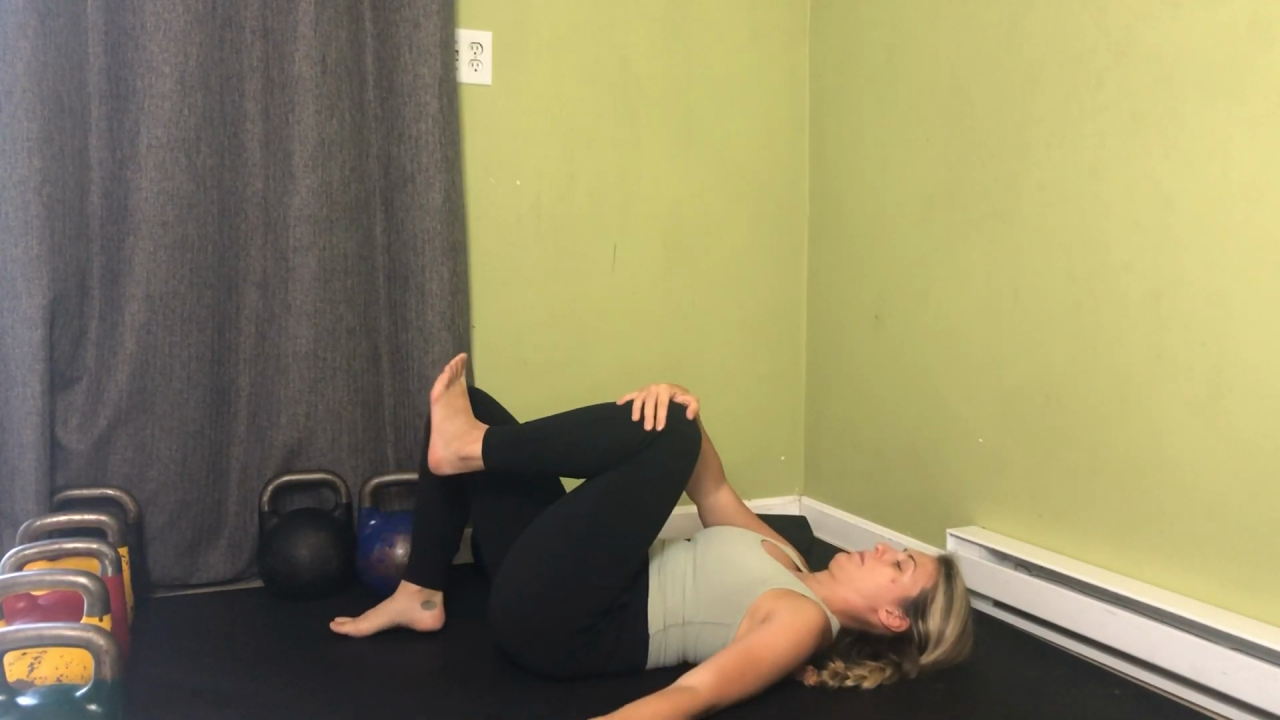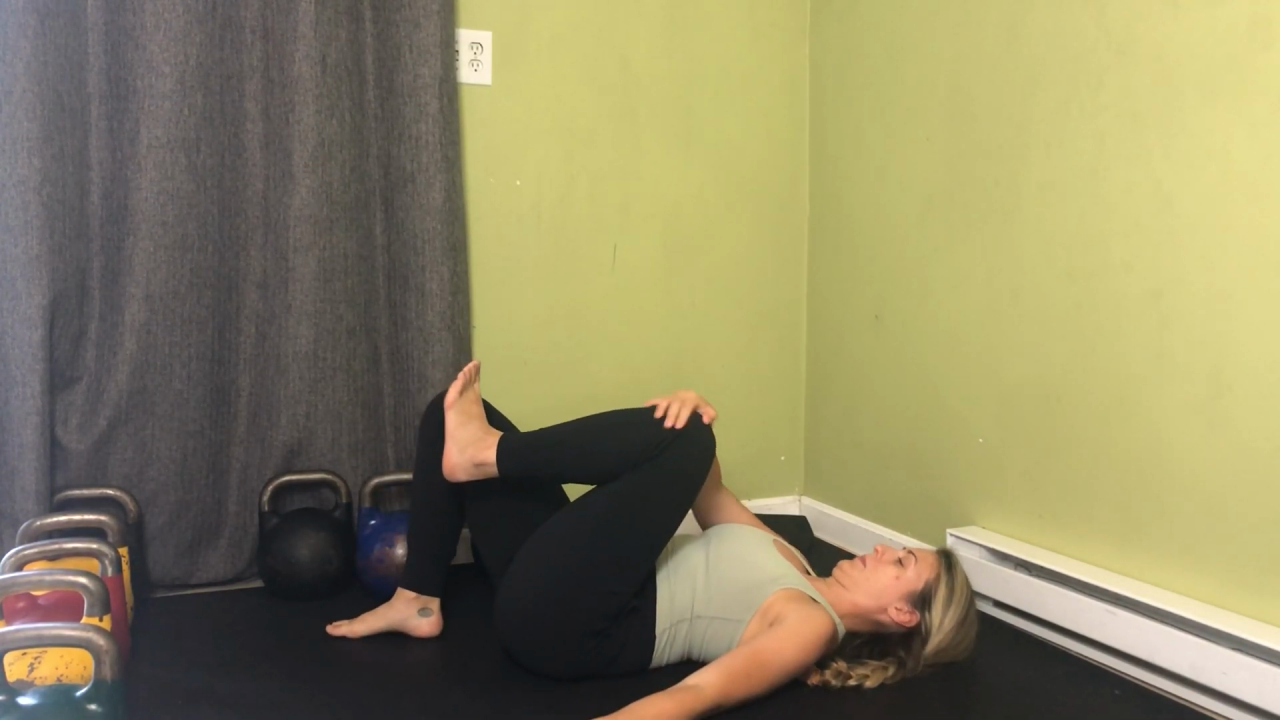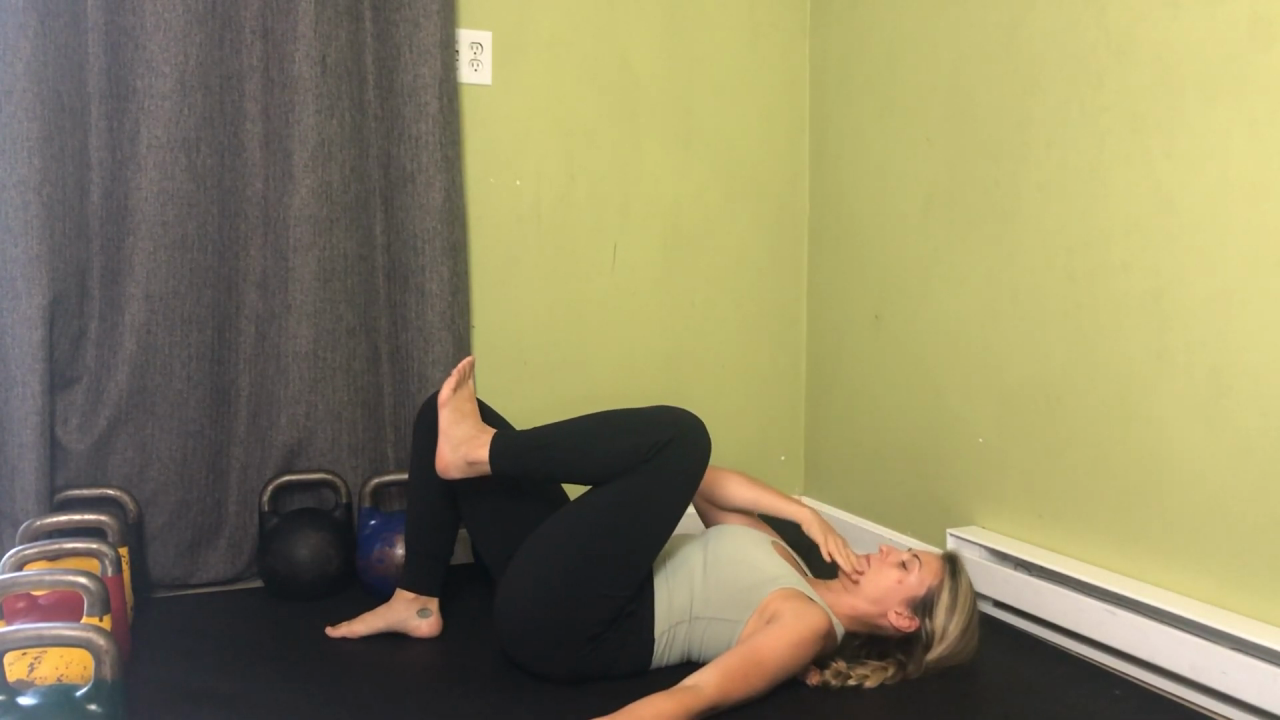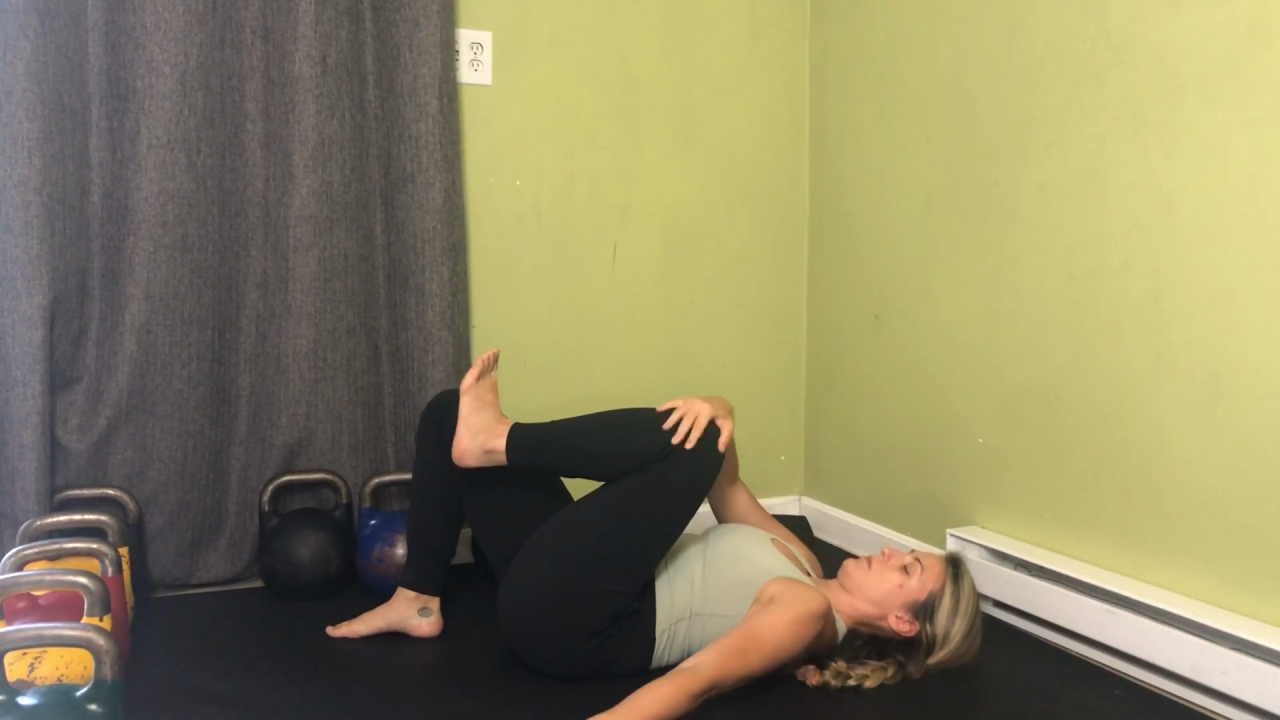
dt=0.4s
person 1, frame 1
left shoulder: (804, 621)
right shoulder: (786, 561)
right elbow: (711, 490)
right wrist: (682, 406)
left hip: (554, 619)
right hip: (554, 583)
left knee: (666, 436)
right knee: (469, 404)
left ankle: (469, 449)
right ankle: (420, 595)
person 1, frame 2
left shoulder: (811, 626)
right shoulder: (790, 564)
right elbow: (706, 495)
right wrist: (693, 415)
left hip: (562, 619)
right hip: (557, 582)
left knee: (683, 444)
right knee: (449, 415)
left ankle: (486, 455)
right ankle: (417, 602)
person 1, frame 3
left shoulder: (808, 626)
right shoulder: (789, 568)
right elbow: (703, 489)
right wrist: (805, 515)
left hip: (560, 621)
right hip: (557, 580)
left knee: (678, 434)
right knee: (444, 413)
left ankle: (479, 453)
right ankle: (416, 602)
person 1, frame 4
left shoulder: (807, 614)
right shoulder: (798, 564)
right elbow: (724, 486)
right wrist: (716, 413)
left hip: (563, 616)
right hip: (569, 580)
left knee: (691, 448)
right knee: (450, 411)
left ankle: (494, 441)
right ankle: (417, 602)
